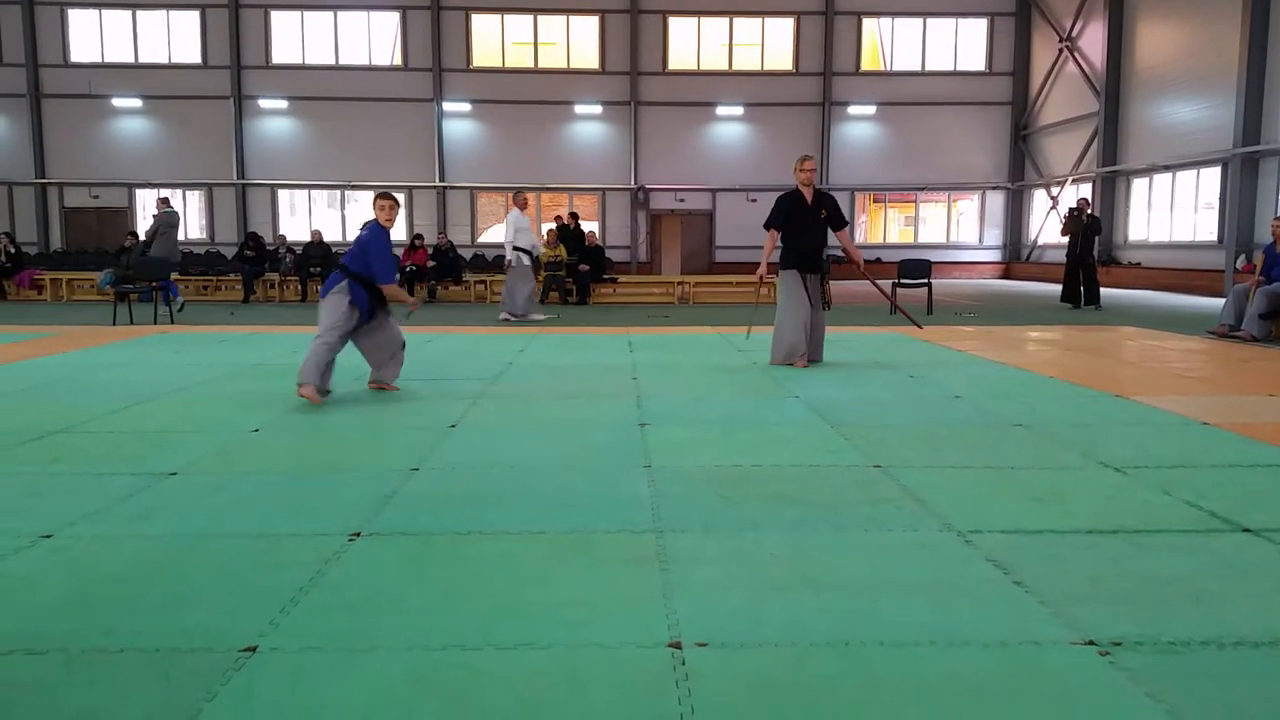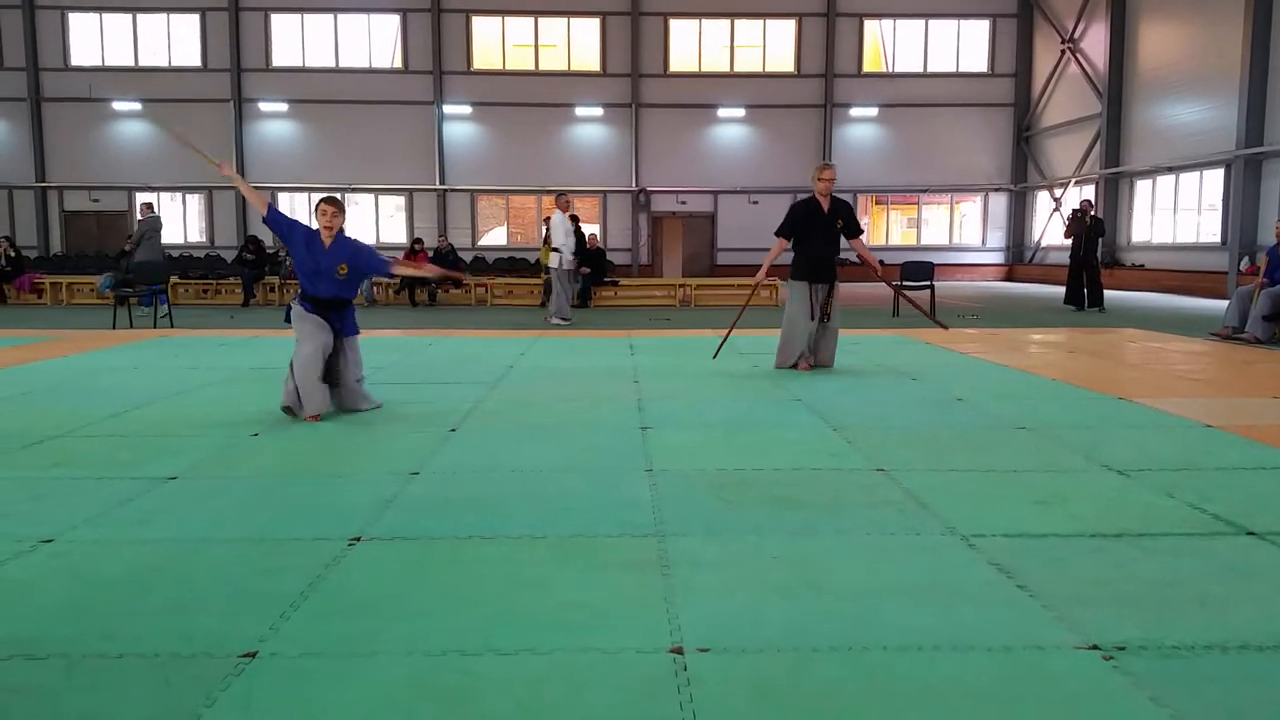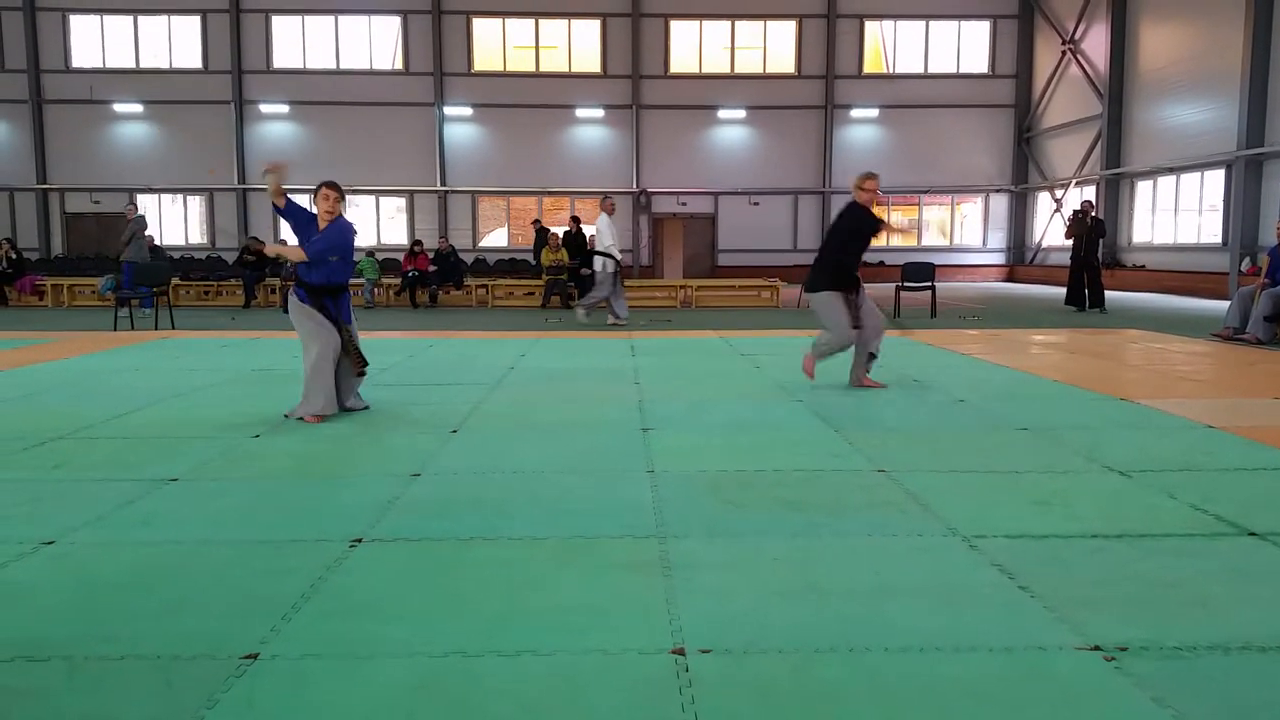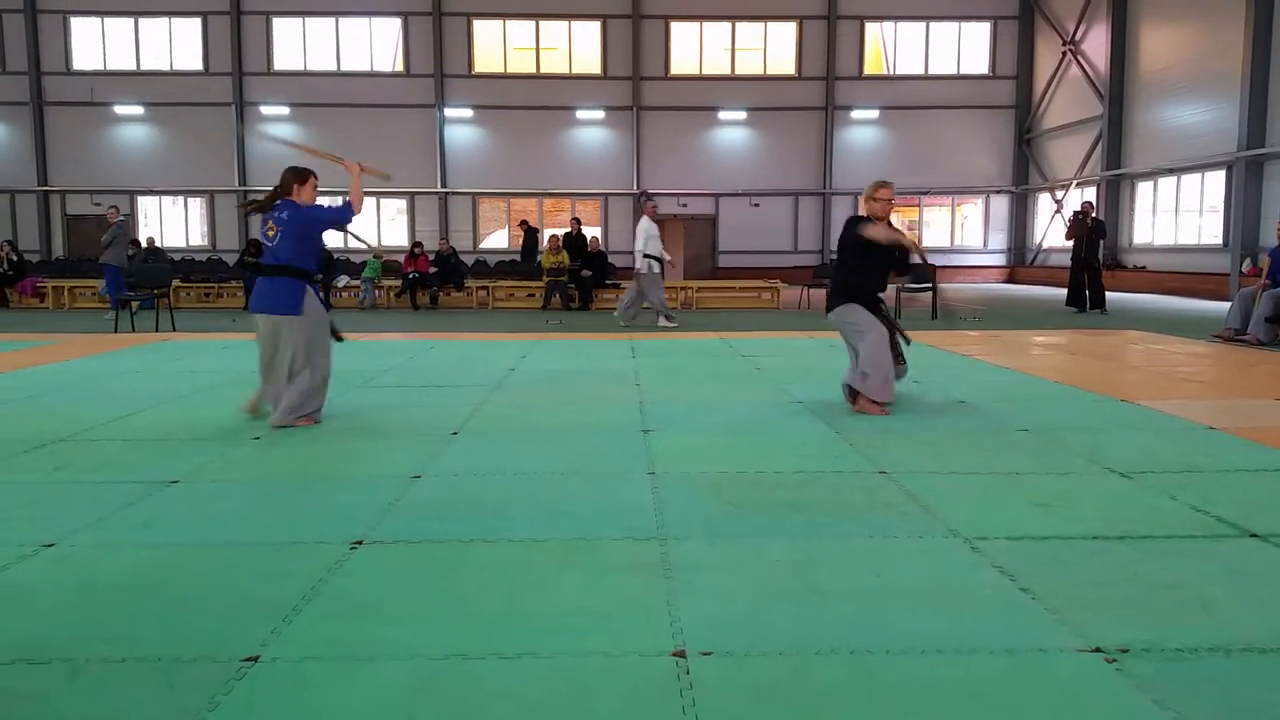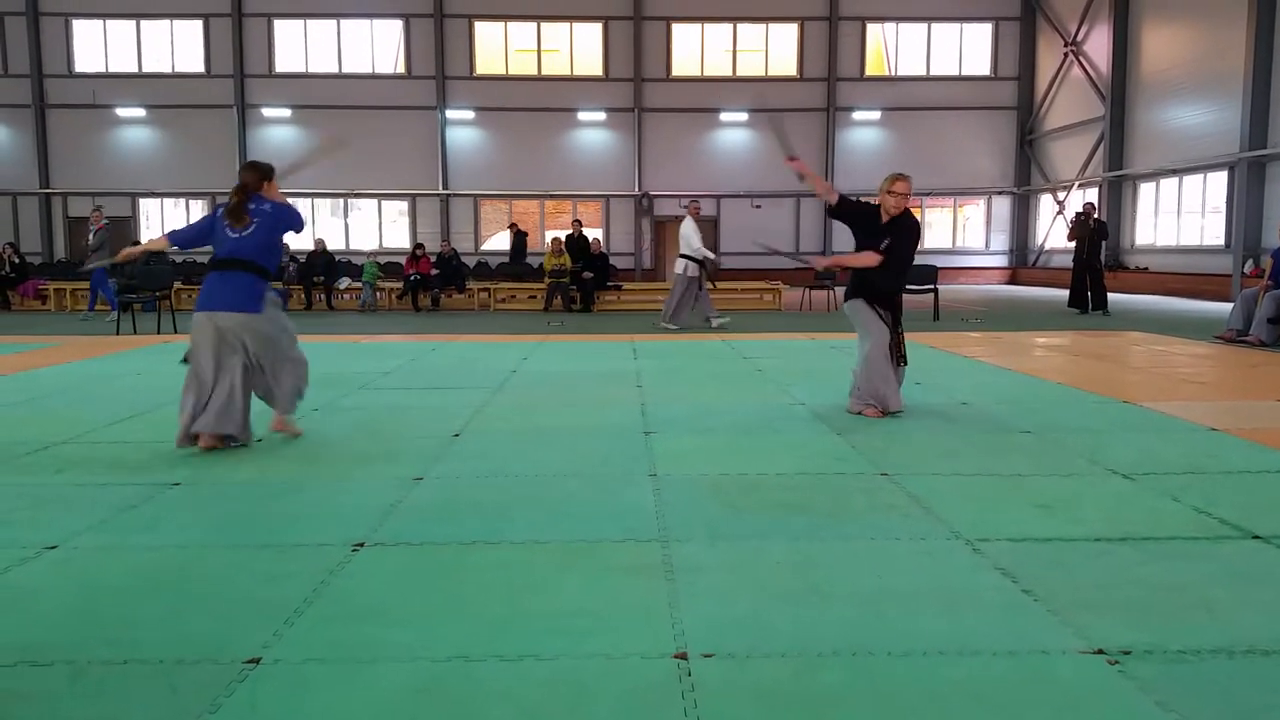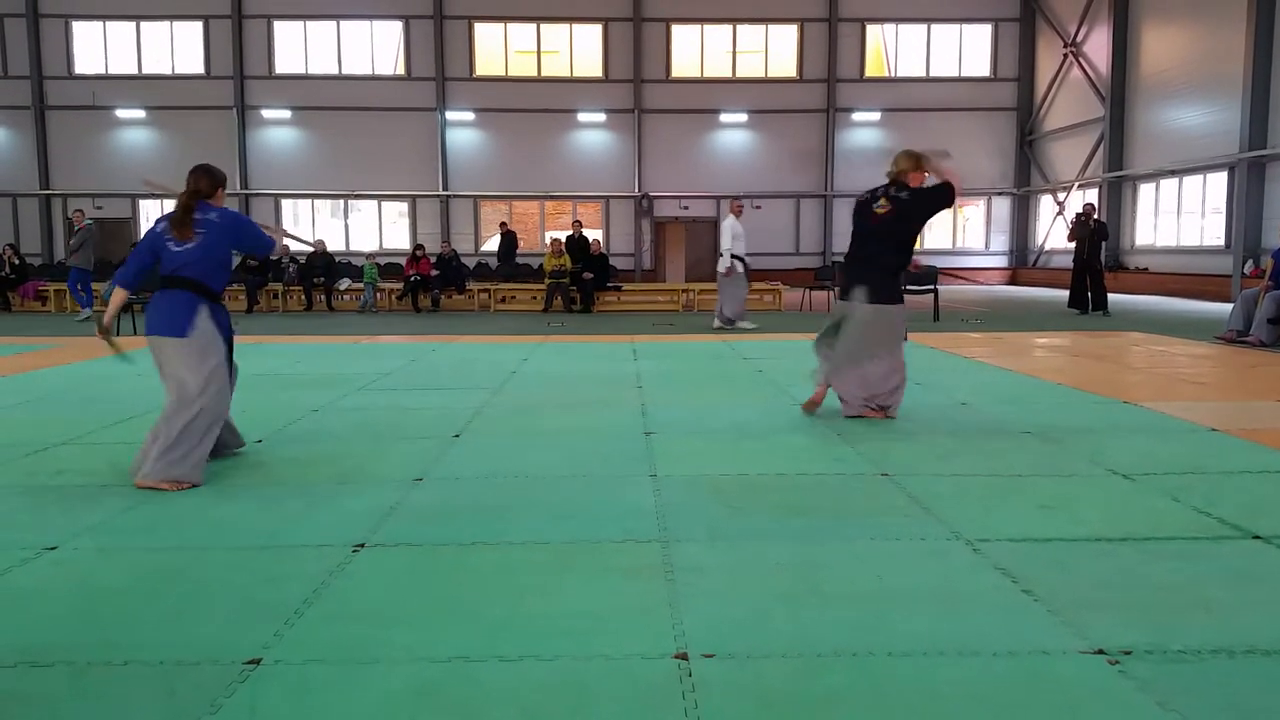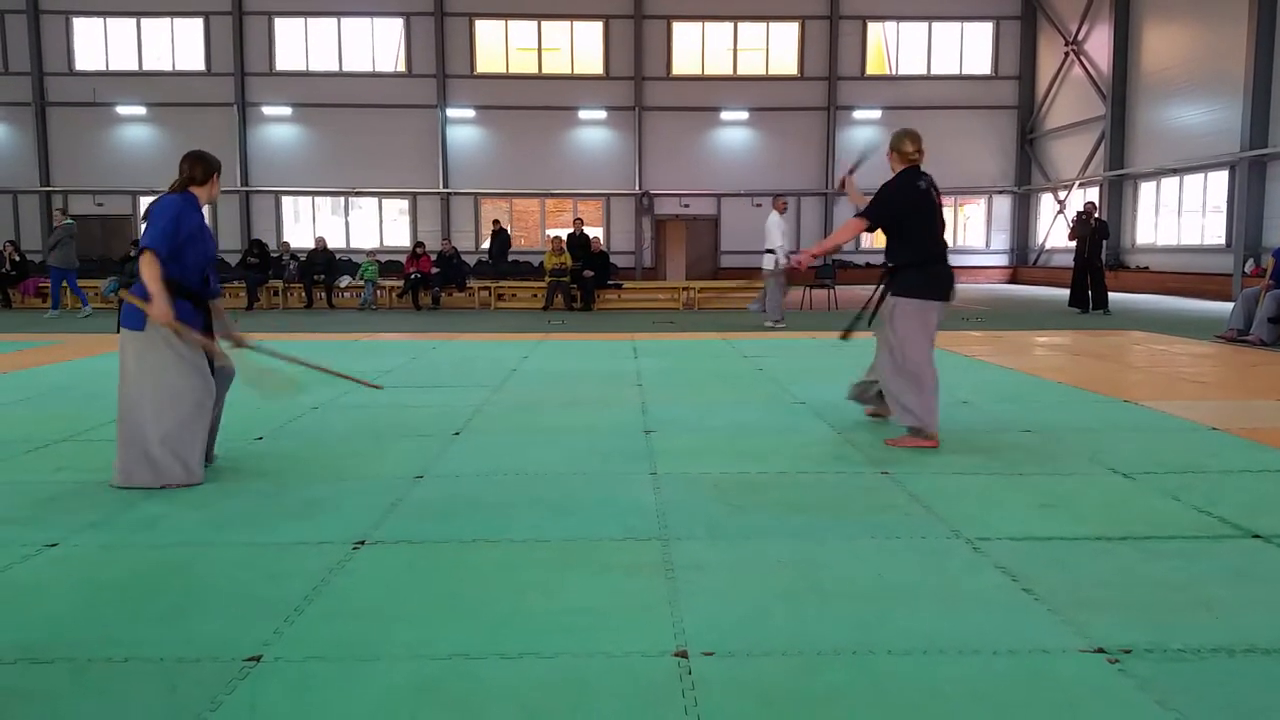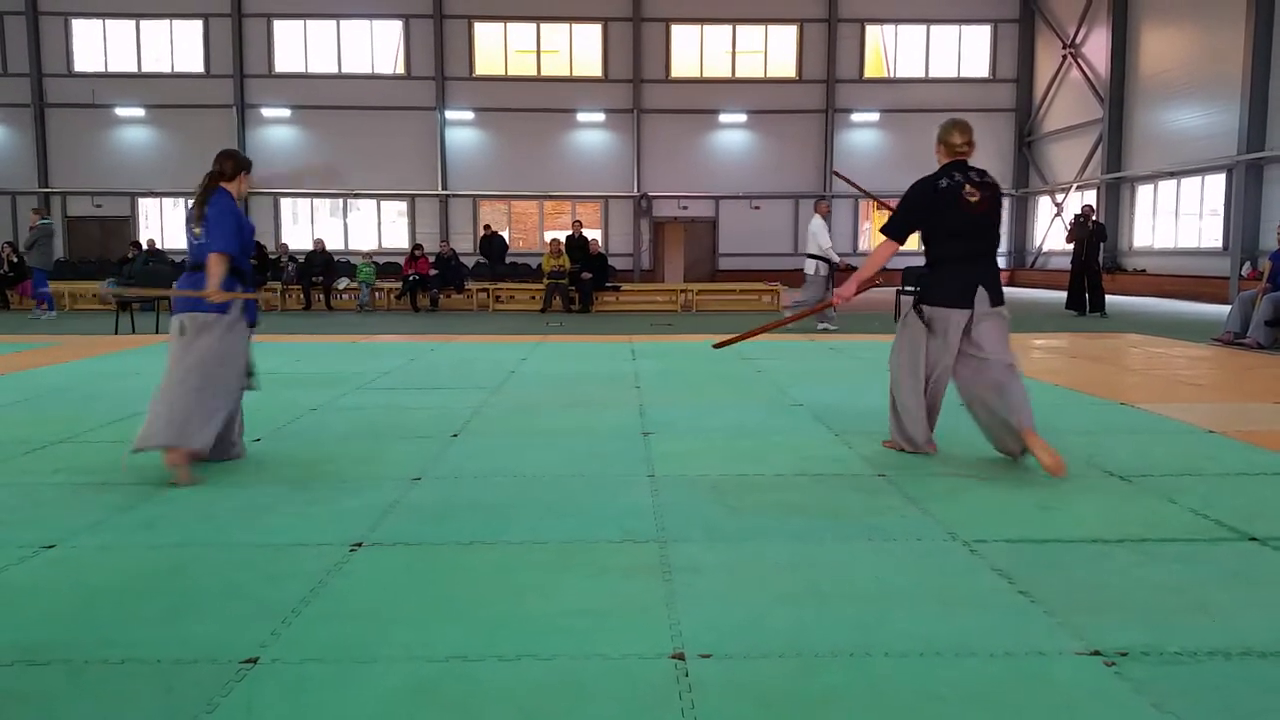
dt=0.4s
person 1, frame 1
left shoulder: (376, 233)
right shoulder: (377, 238)
right elbow: (385, 282)
right wrist: (408, 299)
left hip: (365, 295)
right hip: (344, 291)
left knee: (391, 338)
right knee: (331, 336)
left ankle: (378, 379)
right ankle: (308, 385)
person 1, frame 2
left shoulder: (354, 250)
right shoulder: (300, 236)
left elbow: (386, 266)
right elbow: (264, 209)
left wrist: (419, 271)
right wrist: (235, 178)
left hip: (340, 315)
right hip: (307, 310)
right knee: (313, 347)
right ankle: (309, 405)
person 1, frame 3
left shoulder: (343, 230)
right shoulder: (304, 220)
left elbow: (307, 254)
right elbow: (278, 197)
left wrist: (278, 249)
right wrist: (275, 178)
left hip: (335, 301)
right hip: (304, 298)
left knee: (346, 350)
right knee: (324, 346)
left ankle: (344, 399)
right ankle: (313, 406)
person 1, frame 4
left shoulder: (272, 214)
right shoulder: (304, 216)
right elbow: (351, 210)
right wrist: (355, 173)
left hip: (267, 294)
right hip: (294, 296)
left knee: (276, 358)
right knee: (311, 358)
left ankle: (263, 400)
right ankle: (291, 413)
person 1, frame 5
left shoulder: (222, 213)
right shoulder: (276, 211)
left elbow: (178, 237)
right elbow: (297, 224)
left wrist: (139, 249)
left hip: (212, 296)
right hip: (249, 295)
left knee: (214, 367)
right knee: (281, 357)
left ankle: (209, 431)
right ankle: (282, 416)
person 1, frame 6
left shoulder: (163, 225)
right shoulder: (228, 220)
left elbow: (129, 273)
right elbow: (268, 247)
left wrist: (108, 317)
right wrist: (276, 236)
left hip: (163, 314)
right hip: (194, 316)
left knee: (209, 385)
right knee: (200, 396)
left ankle: (214, 442)
right ankle: (153, 471)
person 1, frame 7
left shoulder: (194, 216)
right shoulder: (171, 207)
left elbow: (208, 281)
right elbow: (149, 254)
left wrist: (227, 328)
right wrist: (159, 301)
left hip: (184, 314)
right hip: (156, 316)
left knee: (216, 375)
right knee: (166, 393)
left ankle: (181, 455)
right ankle: (144, 470)
person 1, frame 8
left shoulder: (204, 204)
right shoulder: (227, 204)
right elbow: (222, 248)
right wrist: (215, 286)
left hip: (195, 297)
right hip: (219, 300)
left knee: (224, 373)
right knee: (211, 375)
left ankle: (219, 445)
right ankle: (177, 443)
person 2, frame 1
left shoulder: (827, 201)
right shoulder: (785, 201)
left elbow: (840, 230)
right elbow: (773, 234)
left wrist: (855, 255)
right wrist: (764, 263)
left hip: (816, 263)
right hip: (792, 264)
left knee: (816, 311)
right knee: (795, 310)
left ankle: (810, 353)
right ankle: (794, 354)
person 2, frame 2
left shoulder: (843, 208)
right shoulder: (800, 209)
left elbow: (854, 239)
right elbow: (782, 241)
left wrist: (872, 260)
right wrist: (764, 268)
left hip: (828, 273)
right hip: (803, 273)
left knee: (828, 321)
right knee: (802, 320)
left ankle: (819, 357)
right ankle: (800, 357)
person 2, frame 3
left shoulder: (861, 217)
right shoulder: (855, 212)
right elbow: (884, 227)
left hip: (846, 280)
right hip: (824, 282)
left knee: (873, 323)
right knee: (844, 334)
left ankle: (860, 374)
right ankle: (814, 354)
person 2, frame 4
left shoulder: (894, 233)
right shoulder: (855, 224)
left elbow: (903, 269)
right elbow: (871, 231)
right wrist: (902, 238)
left hip: (870, 301)
right hip: (845, 302)
right knee: (876, 335)
left ankle: (861, 387)
right ankle: (864, 397)
person 2, frame 5
left shoulder: (909, 226)
right shoulder: (864, 213)
left elbow: (874, 259)
right elbow: (830, 194)
left wrist: (834, 260)
right wrist: (804, 172)
left hip: (890, 299)
right hip: (860, 294)
left knee: (891, 355)
right knee: (878, 340)
left ankle: (880, 395)
right ankle: (864, 401)
person 2, frame 6
left shoulder: (865, 200)
right shoulder: (918, 200)
right elbow: (951, 187)
right wrist: (933, 167)
left hip: (852, 288)
right hip: (884, 292)
left knee: (840, 343)
right knee: (887, 355)
left ankle: (823, 387)
right ankle: (861, 402)
person 2, frame 7
left shoulder: (900, 187)
right shoulder: (922, 184)
left elbow: (861, 222)
left wrist: (814, 251)
right wrist: (854, 194)
left hip: (916, 283)
right hip: (934, 279)
left knee: (905, 357)
right knee: (897, 349)
left ankle: (924, 430)
right ankle: (882, 401)
person 2, frame 8
left shoulder: (927, 188)
right shoulder: (990, 185)
left elbow: (891, 242)
left wrist: (853, 283)
left hip: (944, 289)
right hip: (987, 289)
left knee: (911, 362)
right knee: (994, 370)
left ankle: (913, 438)
right ankle: (1029, 437)
